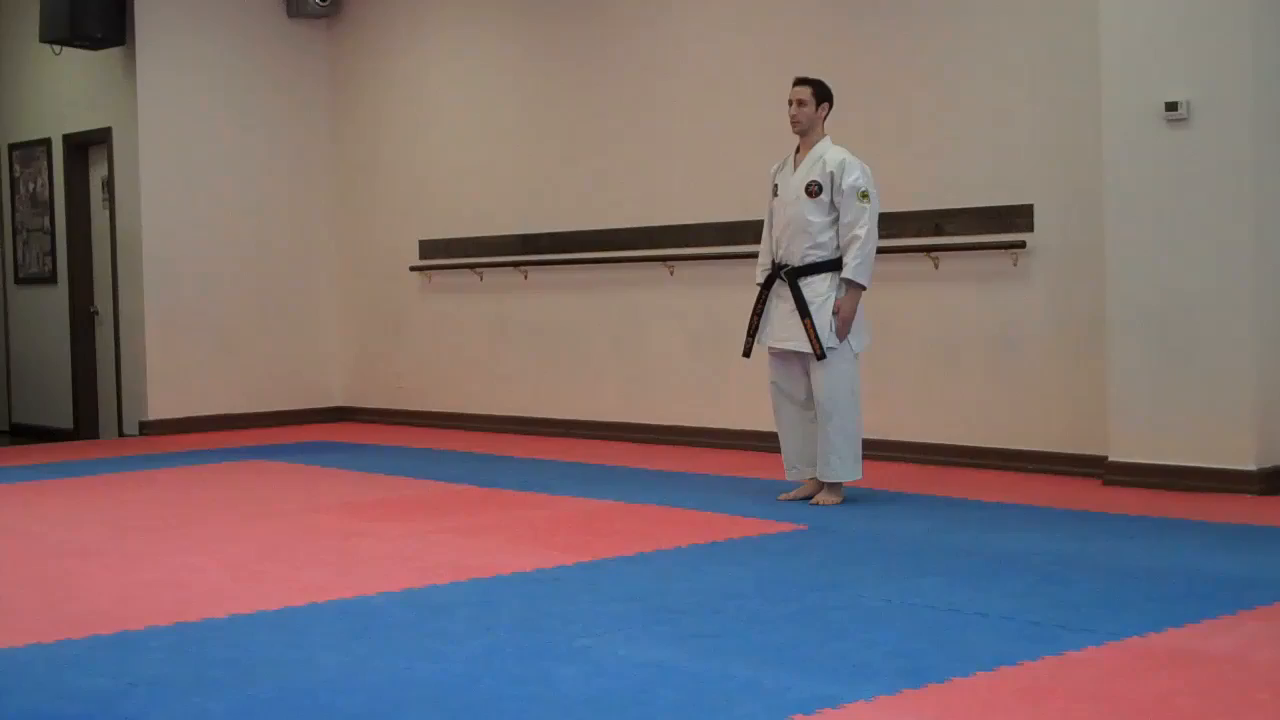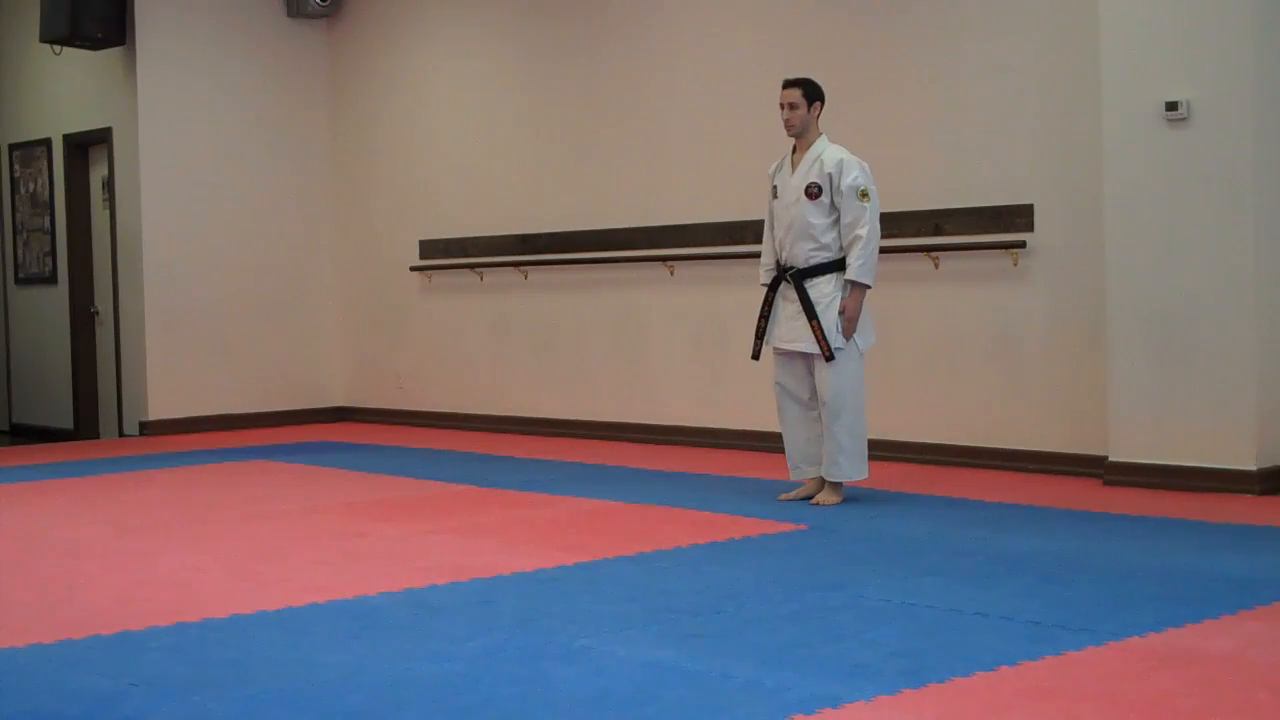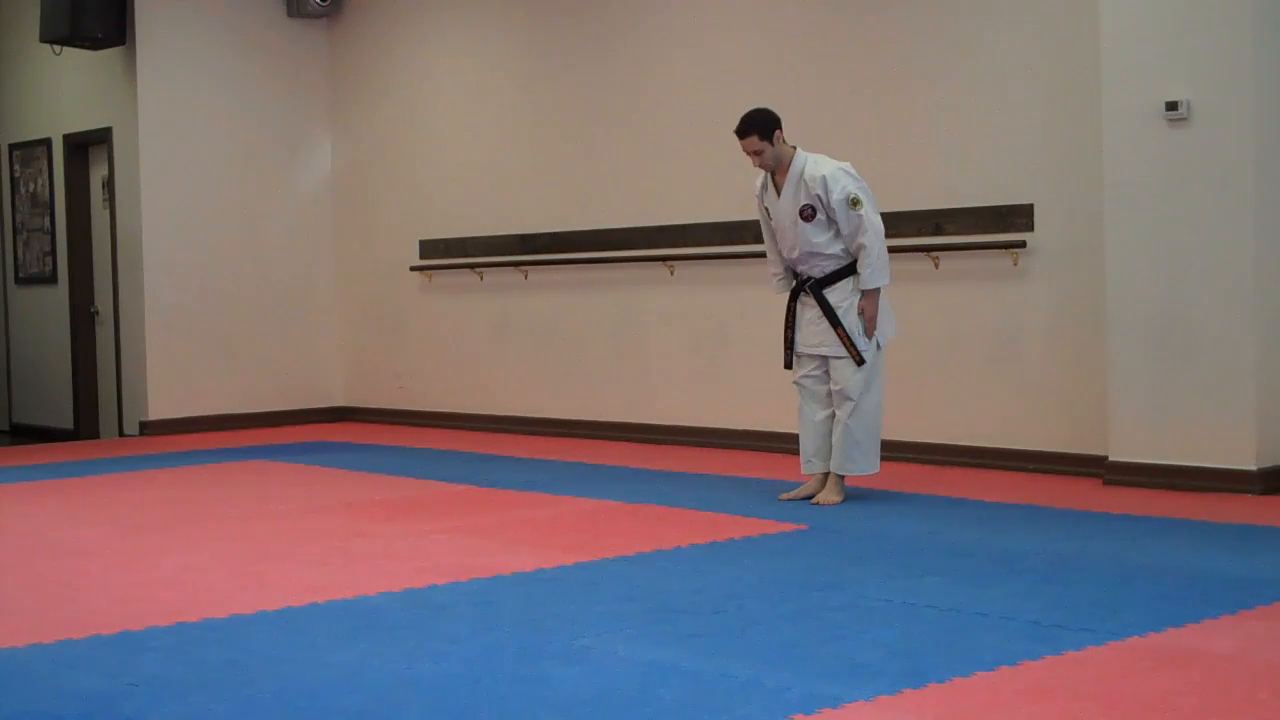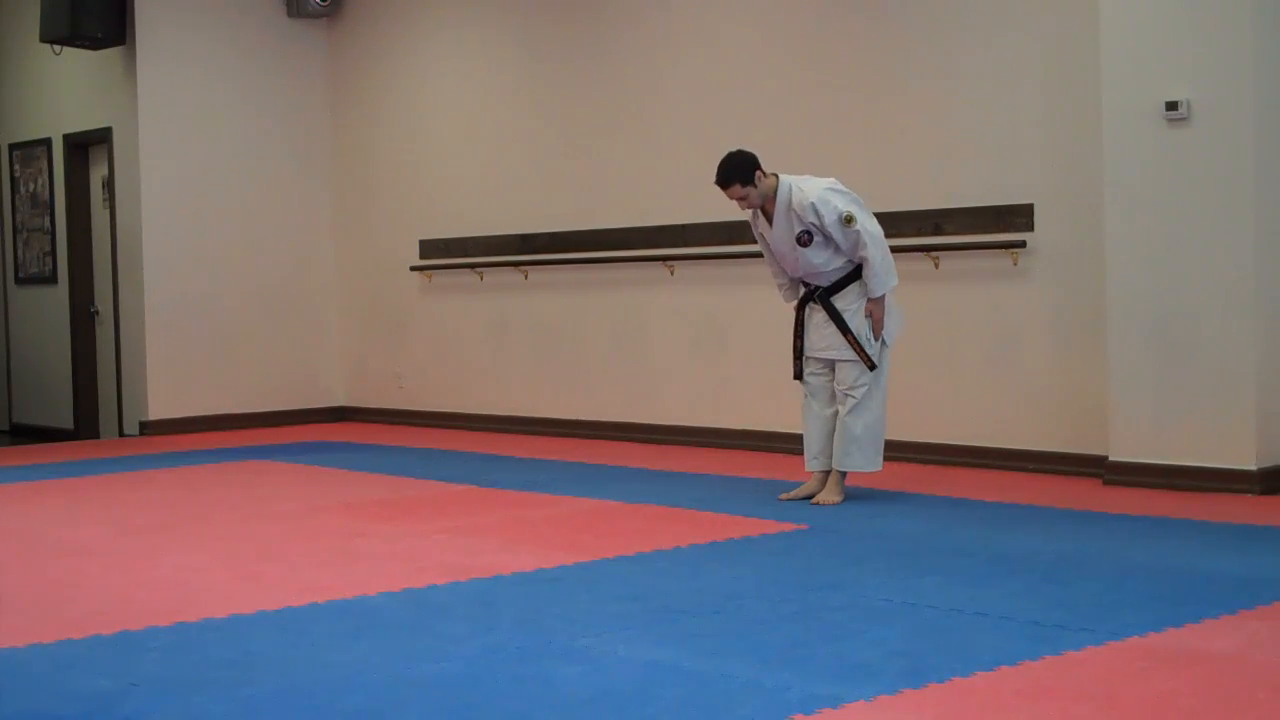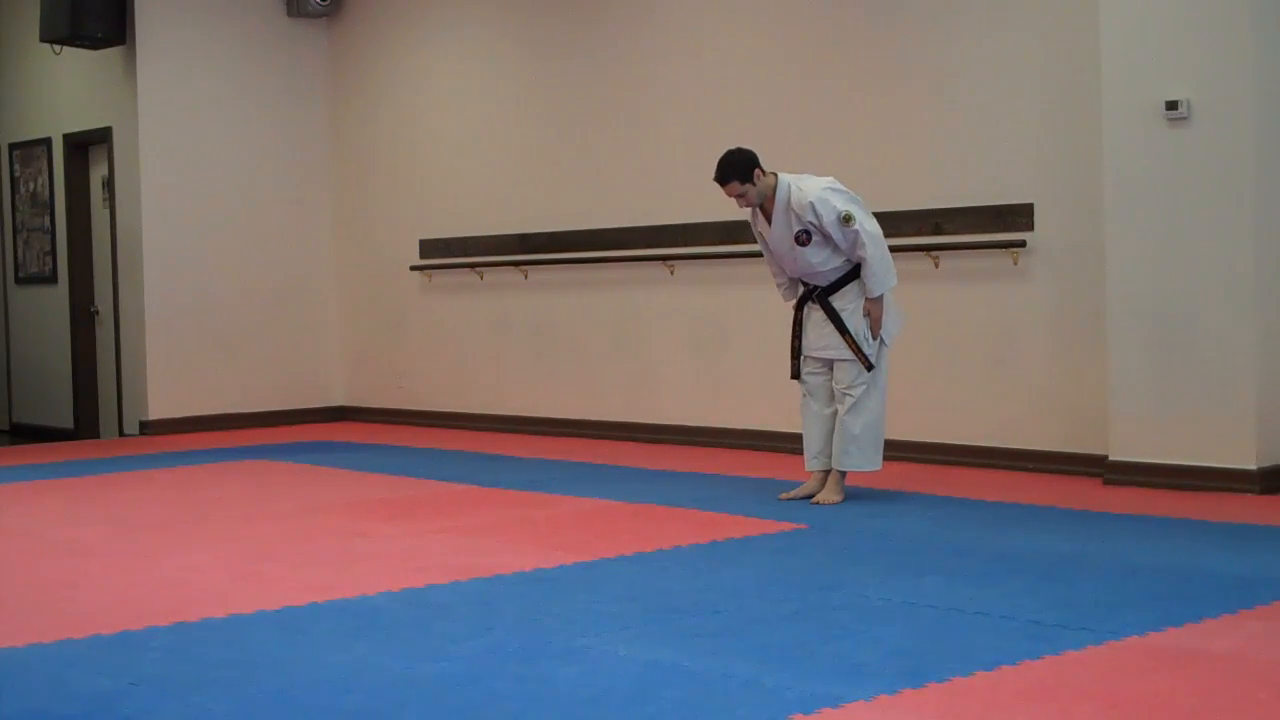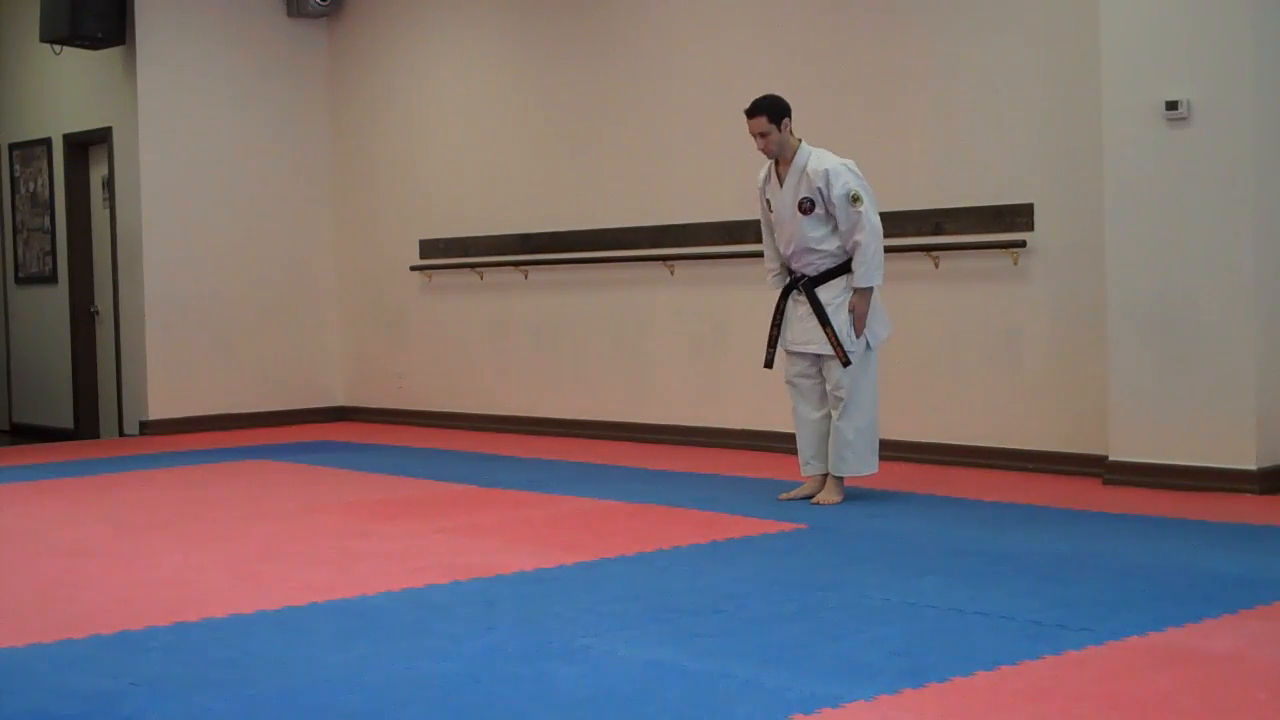
dt=0.5s
person 1, frame 1
left shoulder: (843, 165)
right shoulder: (781, 170)
left elbow: (861, 234)
left wrist: (851, 295)
right wrist: (765, 286)
left hip: (825, 293)
right hip: (784, 294)
left knee: (832, 391)
right knee: (788, 392)
left ankle: (834, 482)
right ankle: (809, 477)
person 1, frame 2
left shoulder: (841, 164)
right shoulder: (778, 170)
left elbow: (863, 233)
left wrist: (855, 295)
right wrist: (771, 287)
left hip: (829, 293)
right hip: (789, 294)
left knee: (836, 392)
right knee: (792, 392)
left ankle: (835, 480)
right ankle: (811, 476)
person 1, frame 3
left shoulder: (827, 175)
right shoulder: (764, 188)
left elbow: (869, 233)
left wrist: (870, 295)
right wrist: (789, 293)
left hip: (849, 295)
right hip: (809, 298)
left knee: (851, 388)
right knee: (811, 388)
left ankle: (837, 479)
right ankle: (816, 475)
person 1, frame 4
left shoulder: (815, 198)
right shoulder: (757, 215)
left elbow: (869, 240)
left wrist: (876, 299)
right wrist: (799, 303)
left hip: (855, 296)
right hip: (817, 302)
left knee: (855, 386)
right knee: (816, 387)
left ankle: (838, 477)
right ankle: (819, 474)
person 1, frame 5
left shoulder: (813, 197)
right shoulder: (757, 213)
left elbow: (868, 240)
left wrist: (874, 298)
right wrist: (798, 302)
left hip: (855, 296)
right hip: (817, 302)
left knee: (854, 386)
right knee: (815, 387)
left ankle: (837, 477)
right ankle: (818, 474)
person 1, frame 6
left shoulder: (829, 171)
right shoulder: (766, 179)
left elbow: (866, 232)
left wrist: (863, 294)
right wrist: (782, 290)
left hip: (842, 294)
right hip: (801, 297)
left knee: (846, 389)
right knee: (804, 388)
left ankle: (837, 479)
right ankle: (816, 475)
